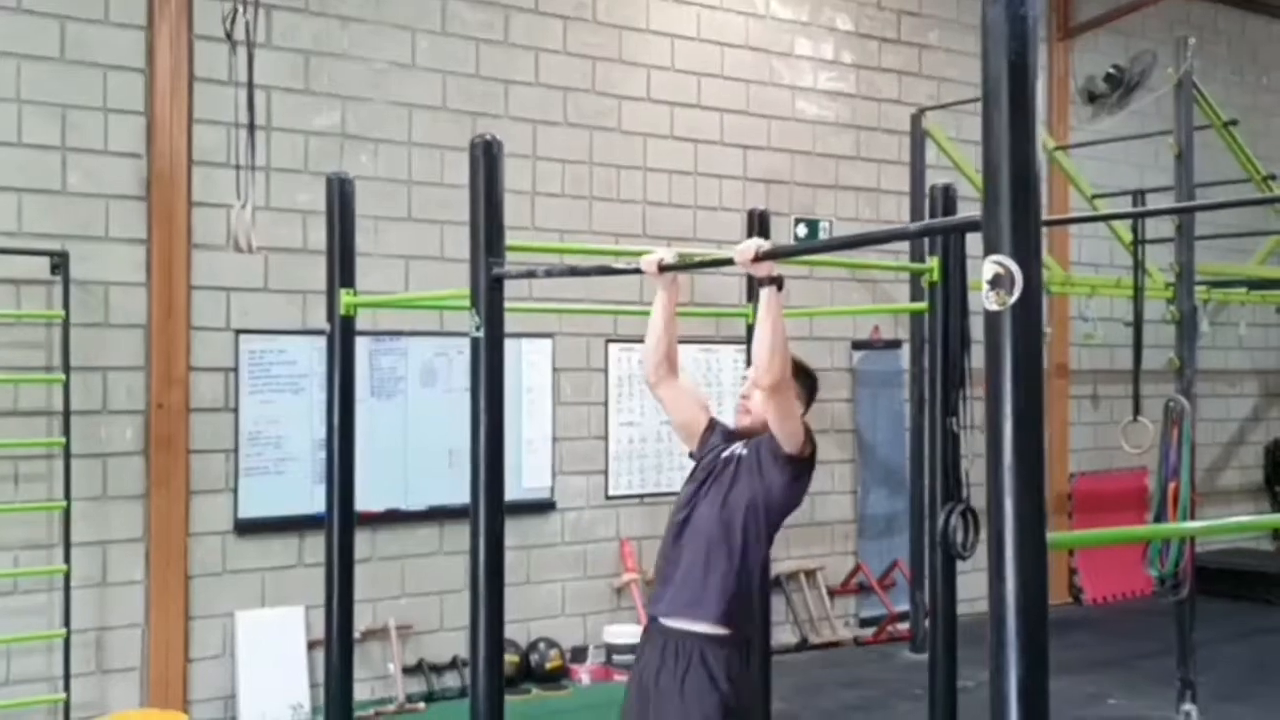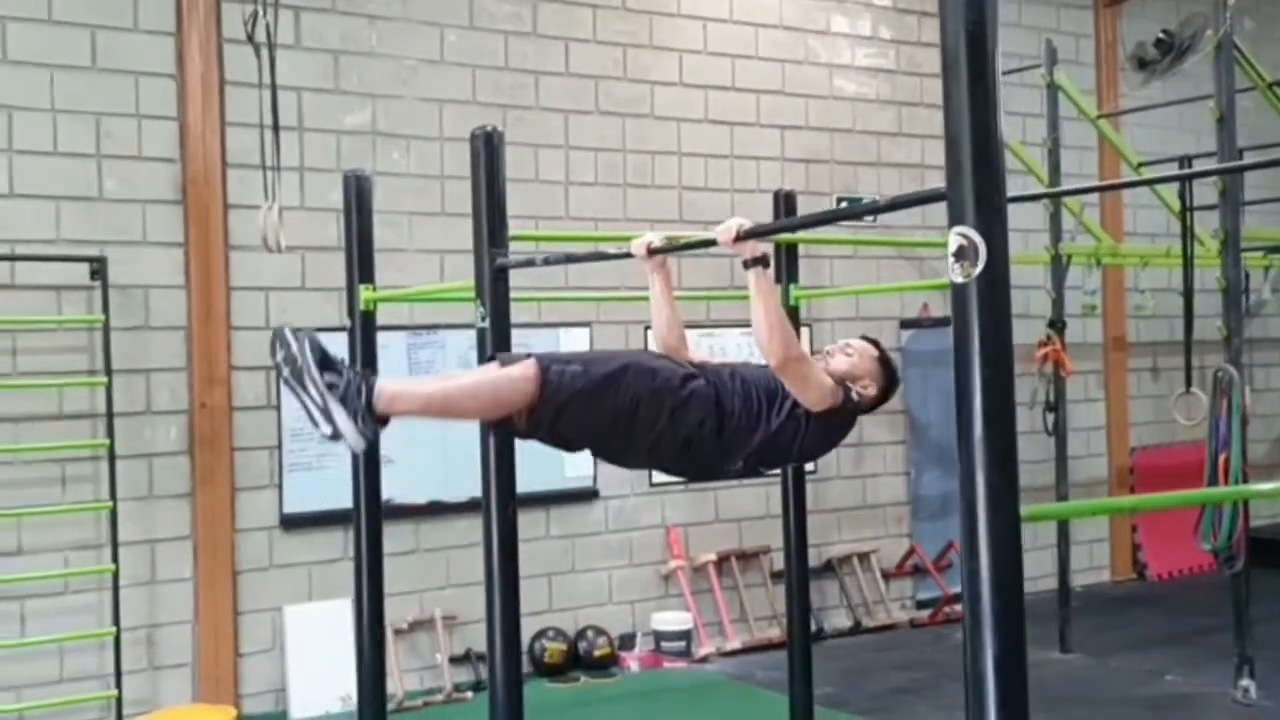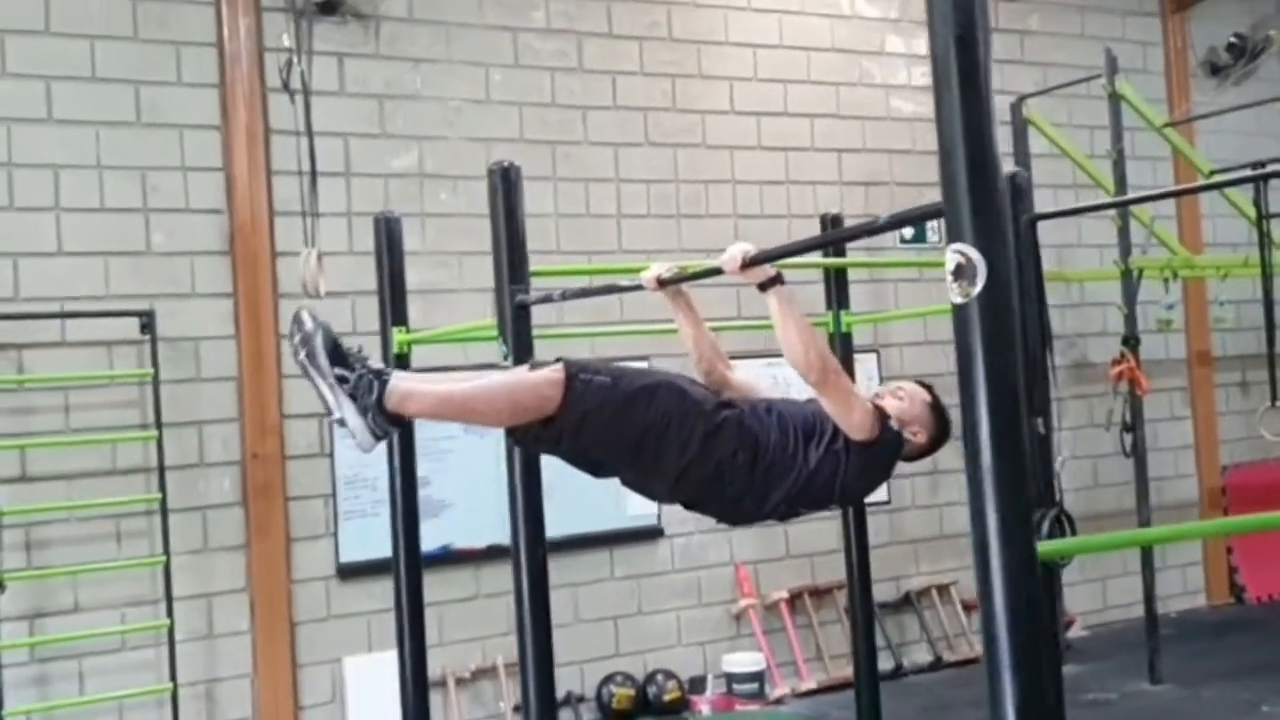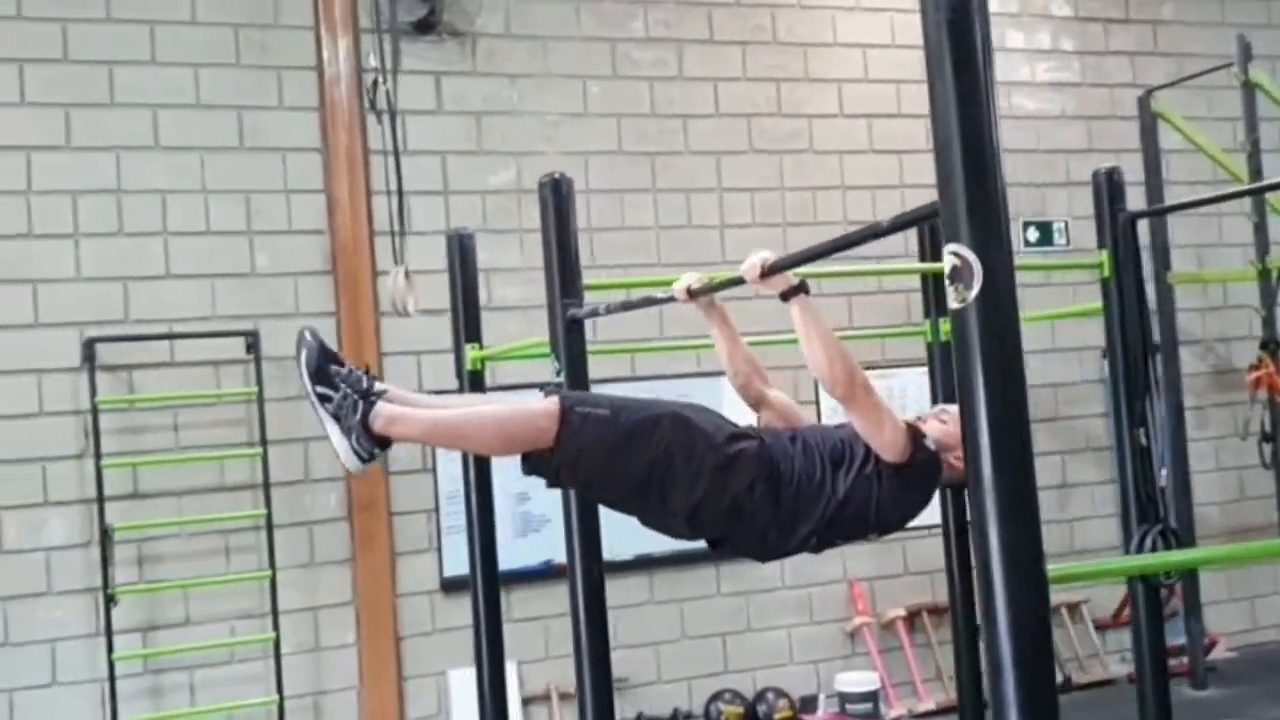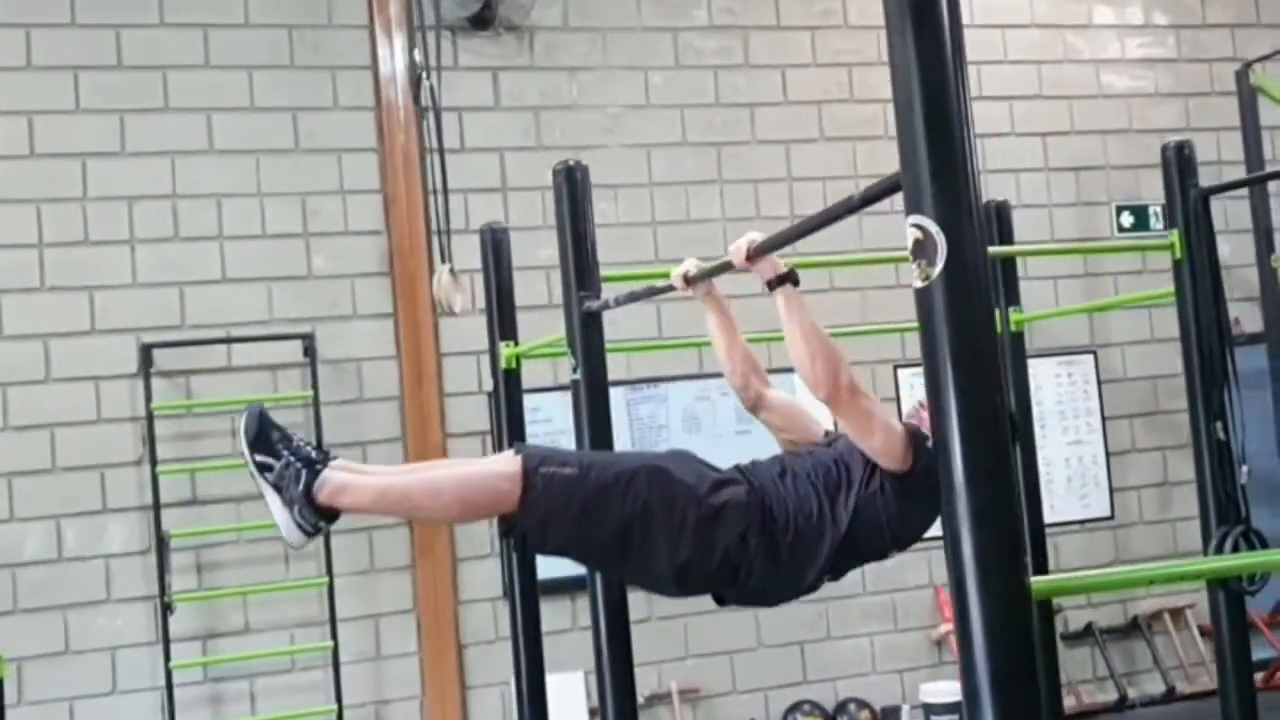
dt=1s
person 1, frame 1
left shoulder: (788, 455)
right shoulder: (720, 444)
left elbow: (773, 382)
right elbow: (660, 376)
left wrist: (769, 283)
right wrist: (666, 288)
left hip: (711, 648)
right hip: (660, 636)
person 1, frame 2
left shoulder: (829, 412)
right shoulder: (776, 393)
left elbow: (782, 355)
right elbow: (675, 352)
left wrist: (754, 262)
right wrist: (658, 270)
left hip: (692, 417)
right hip: (672, 403)
left knee: (533, 378)
right knee: (521, 374)
left ankle: (366, 401)
right ankle: (360, 398)
person 1, frame 3
left shoulder: (869, 449)
right shoulder: (813, 430)
left elbow: (819, 372)
right elbow: (718, 375)
left wrist: (769, 283)
right wrist: (678, 298)
left hip: (719, 451)
right hip: (703, 445)
left knee: (555, 385)
right knee: (537, 395)
left ankle: (384, 397)
right ankle: (380, 393)
person 1, frame 4
left shoulder: (908, 468)
right shoulder: (853, 453)
left elbow: (848, 387)
right elbow: (757, 390)
left wrist: (791, 293)
right wrist: (712, 311)
left hip: (740, 483)
right hip: (728, 481)
left knee: (551, 419)
right knee: (541, 417)
left ankle: (373, 420)
right ankle: (378, 402)
person 1, frame 5
left shoulder: (914, 468)
right shoulder: (853, 451)
left elbow: (835, 386)
right elbow: (756, 392)
left wrist: (778, 280)
right wrist: (711, 297)
left hip: (728, 529)
right hip: (721, 523)
left knee: (516, 480)
right knee: (513, 476)
left ankle: (318, 492)
right ankle: (328, 476)
